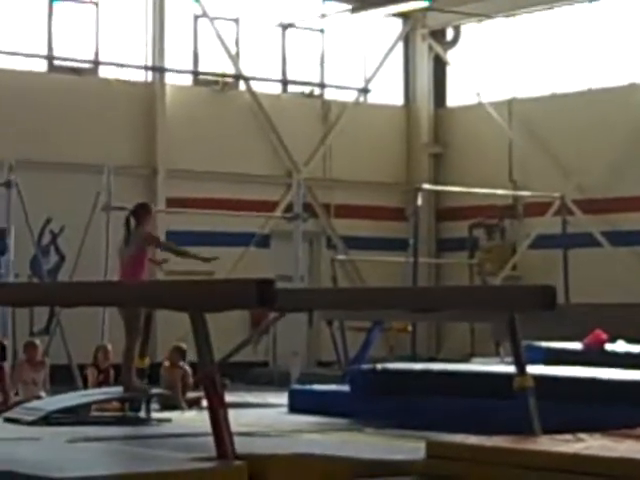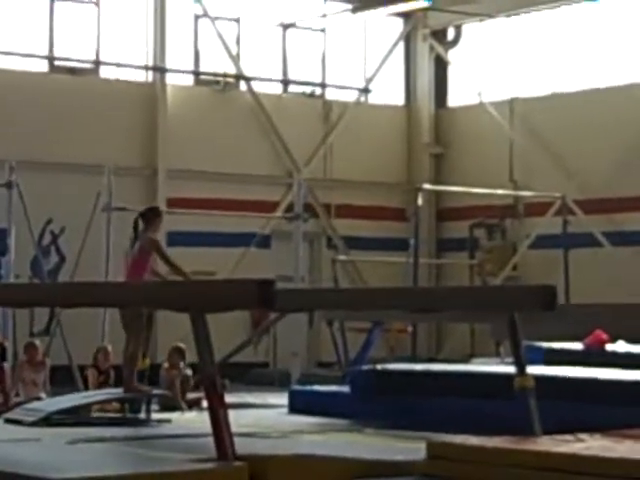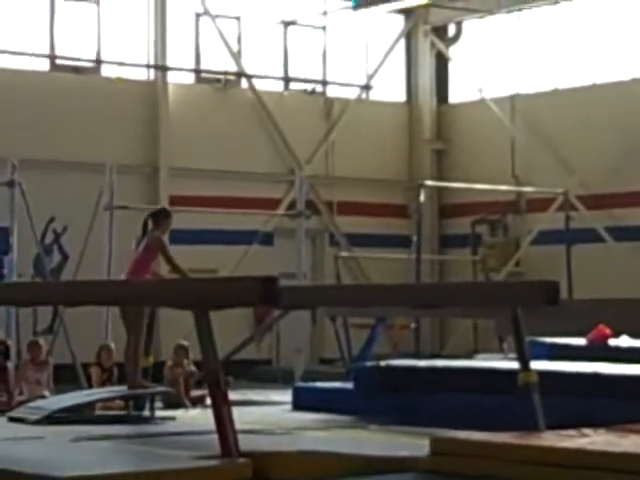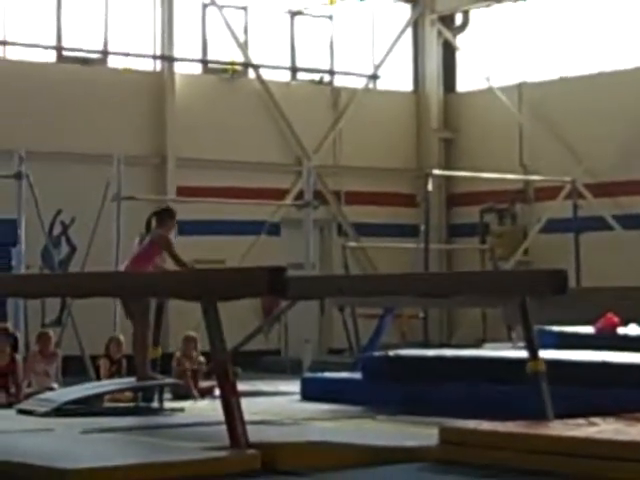
dt=0.4s
person 1, frame 1
left shoulder: (129, 236)
right shoulder: (145, 235)
right elbow: (173, 249)
left wrist: (155, 261)
right wrist: (201, 258)
left knee: (132, 335)
right knee: (133, 336)
left ankle: (129, 377)
right ankle: (129, 380)
person 1, frame 2
left shoulder: (137, 239)
right shoulder: (150, 240)
right elbow: (170, 264)
left wrist: (165, 278)
right wrist: (190, 279)
left knee: (132, 339)
right knee: (139, 339)
left ankle: (128, 380)
right ankle: (131, 381)
person 1, frame 3
left shoulder: (145, 238)
right shoulder: (157, 239)
right elbow: (172, 265)
left knee: (132, 336)
right knee: (137, 336)
left ankle: (132, 378)
right ankle: (135, 379)
person 1, frame 4
left shoulder: (149, 236)
right shoulder: (162, 236)
right elbow: (178, 261)
left knee: (139, 327)
right knee: (143, 326)
left ankle: (142, 370)
right ankle: (144, 370)
